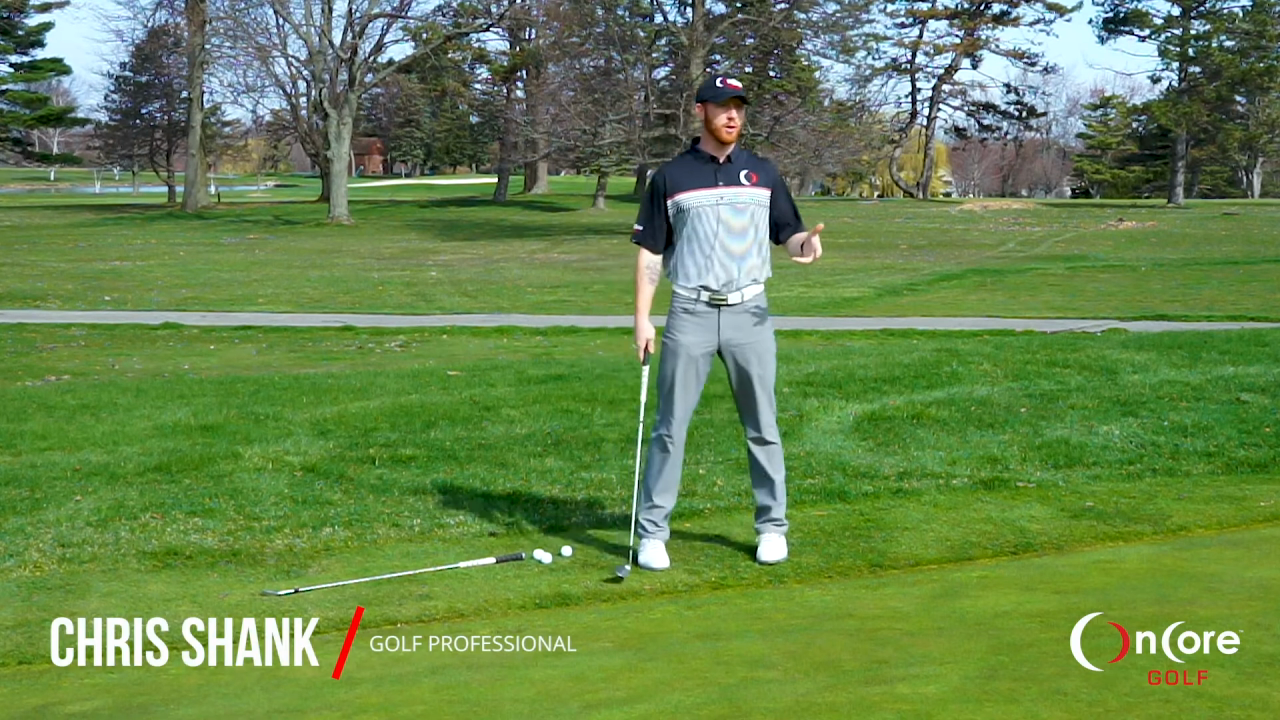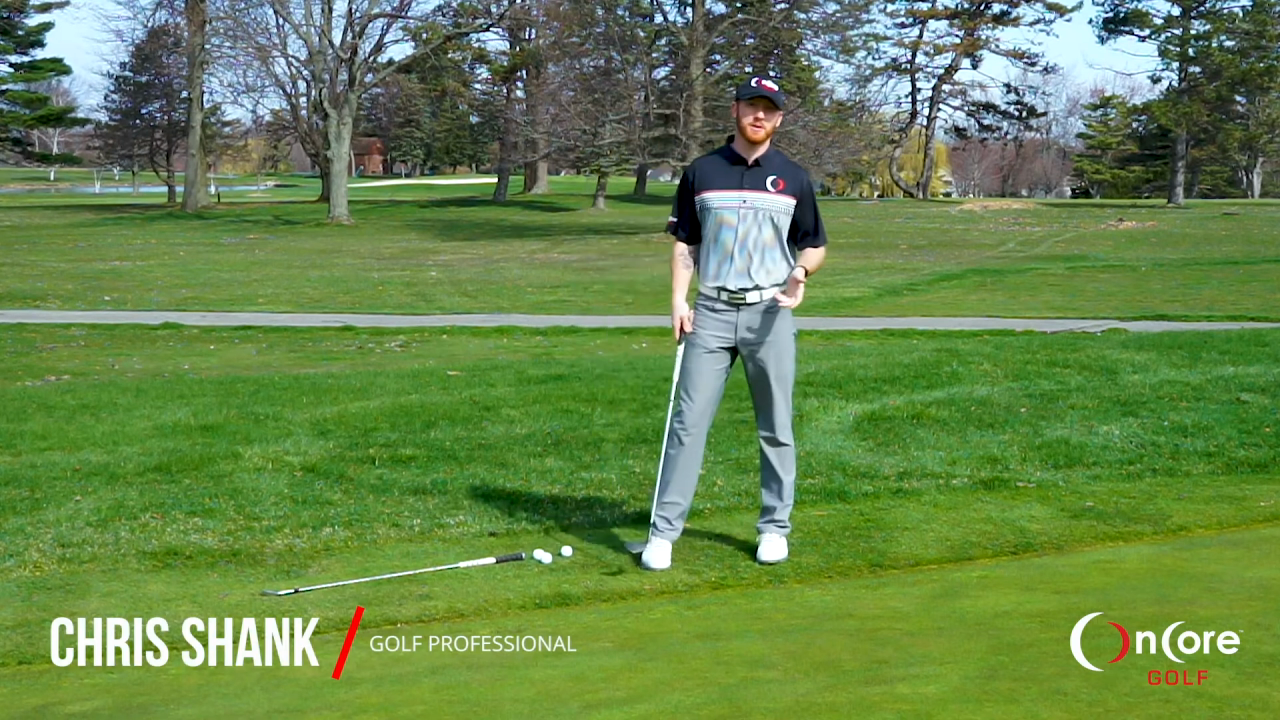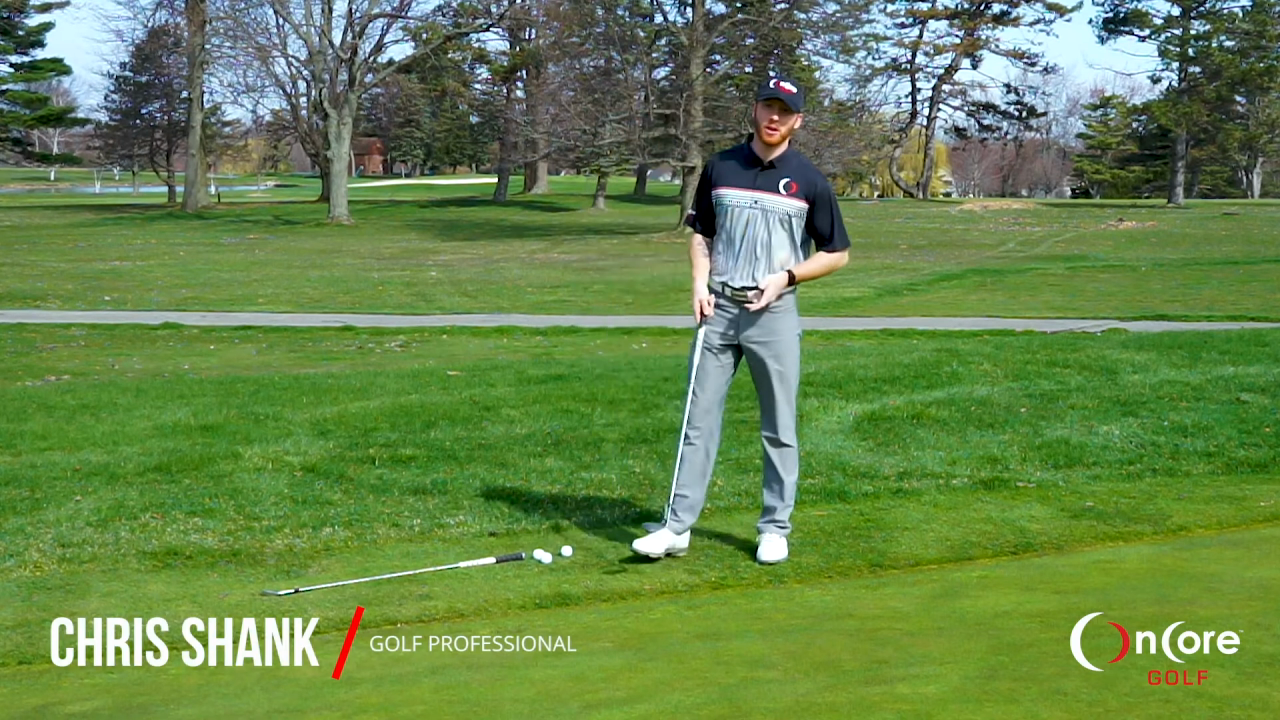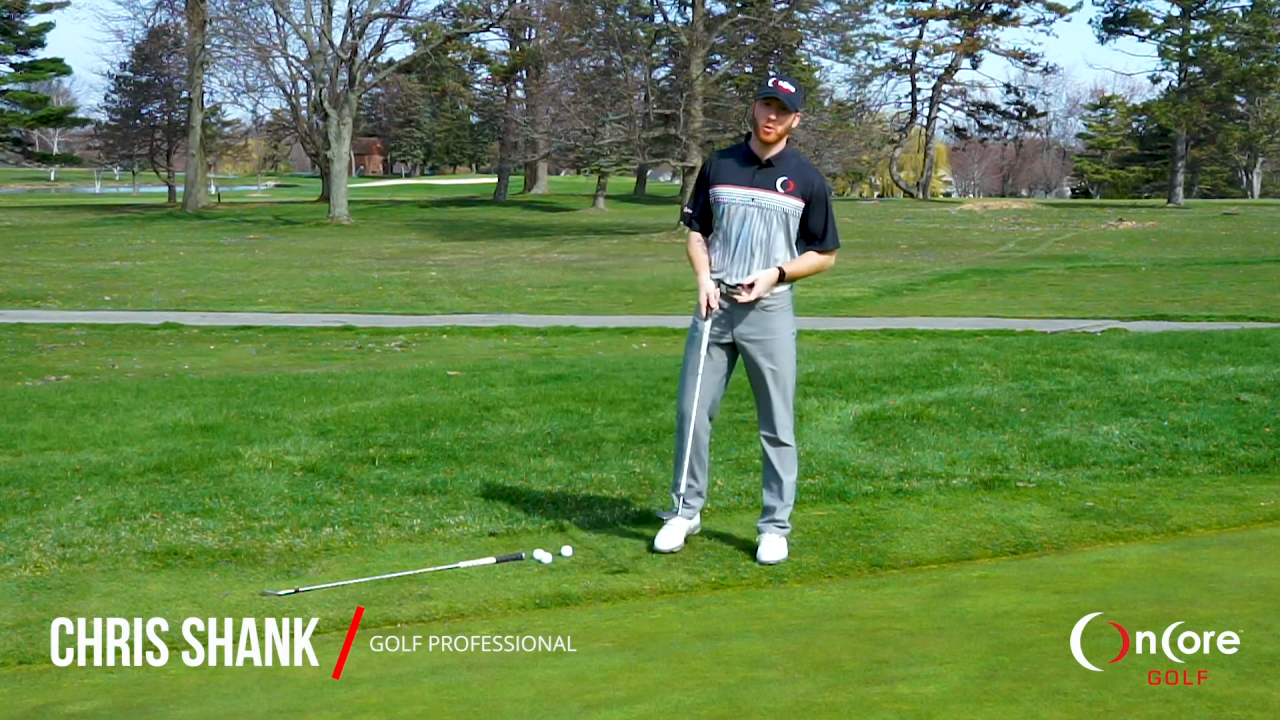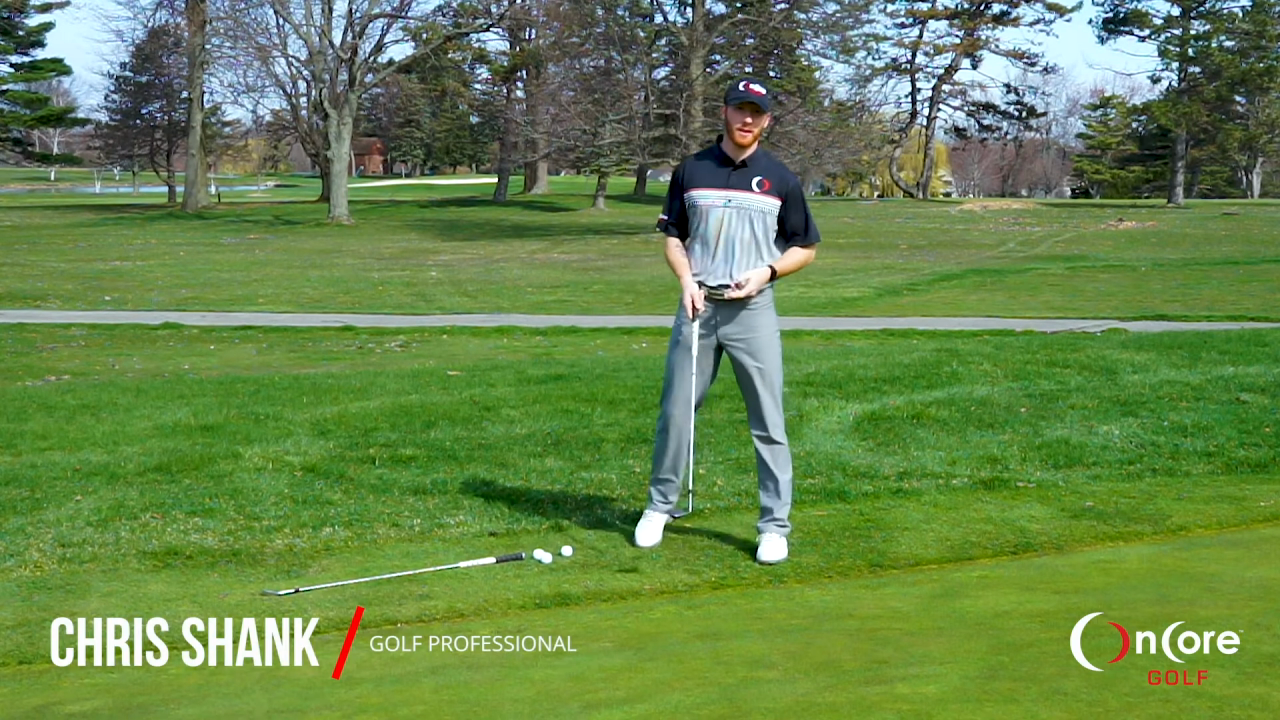
dt=0.3s
person 1, frame 1
left shoulder: (764, 173)
right shoulder: (669, 176)
left elbow: (788, 235)
right elbow: (650, 251)
left wrist: (805, 244)
right wrist: (641, 317)
left hip: (749, 314)
right hip: (690, 314)
left knee: (762, 427)
right knee: (671, 427)
left ankle: (771, 525)
right ankle: (652, 531)
person 1, frame 2
left shoulder: (794, 178)
right shoulder: (700, 172)
left elbow: (814, 246)
right elbow: (684, 243)
left wrist: (800, 274)
right wrist: (678, 299)
left hip: (768, 316)
right hip: (711, 312)
left knee: (775, 428)
right knee: (689, 422)
left ankle: (774, 527)
right ankle: (664, 531)
person 1, frame 3
left shoulder: (810, 180)
right shoulder: (719, 168)
left elbow: (836, 253)
right elbow: (702, 234)
left wrist: (785, 276)
right wrist: (699, 284)
left hip: (774, 313)
right hip: (720, 309)
left knee: (778, 428)
right knee: (700, 420)
left ankle: (774, 526)
right ankle: (677, 525)
person 1, frame 4
left shoulder: (807, 179)
right shoulder: (717, 166)
left elbow: (824, 254)
right elbow: (696, 232)
left wrist: (775, 273)
right wrist: (704, 277)
left hip: (770, 311)
right hip: (716, 307)
left knee: (776, 426)
right knee: (692, 410)
left ankle: (775, 527)
right ankle: (686, 510)
person 1, frame 5
left shoulder: (781, 178)
right shoulder: (690, 170)
left elbow: (805, 247)
right elbow: (673, 237)
left wrist: (767, 272)
right wrist: (686, 281)
left hip: (753, 311)
right hip: (699, 309)
left knee: (767, 423)
right knee: (676, 412)
left ankle: (774, 526)
right ankle: (661, 504)
